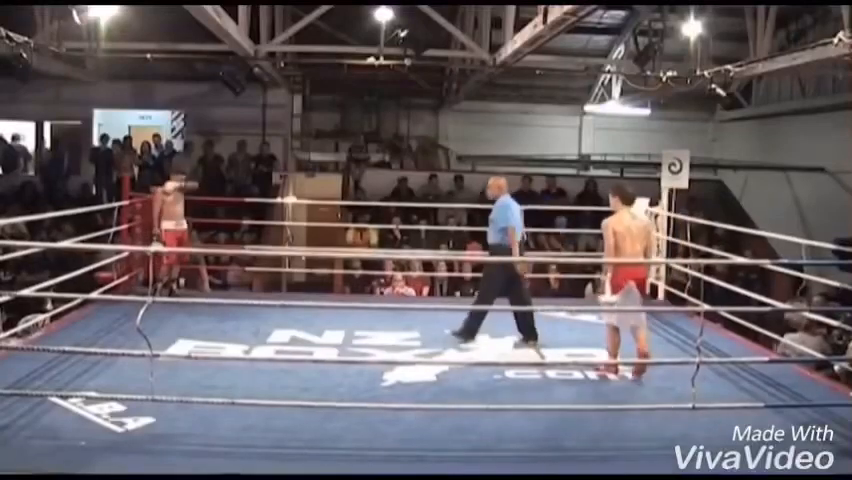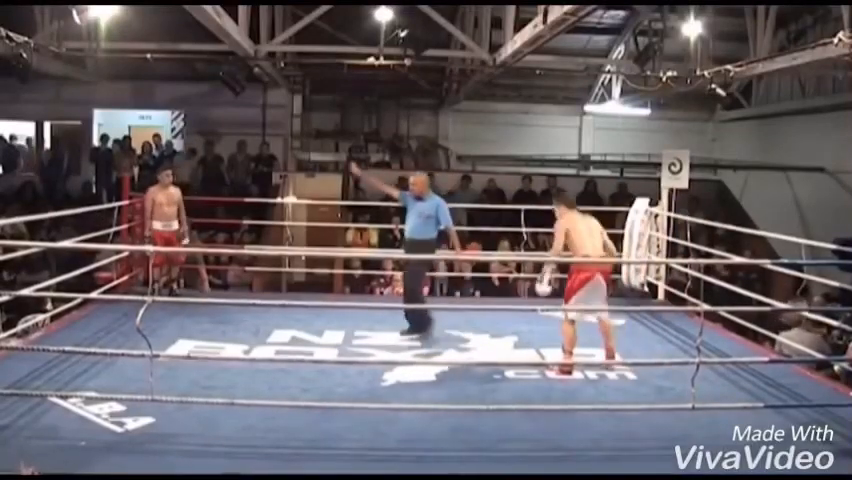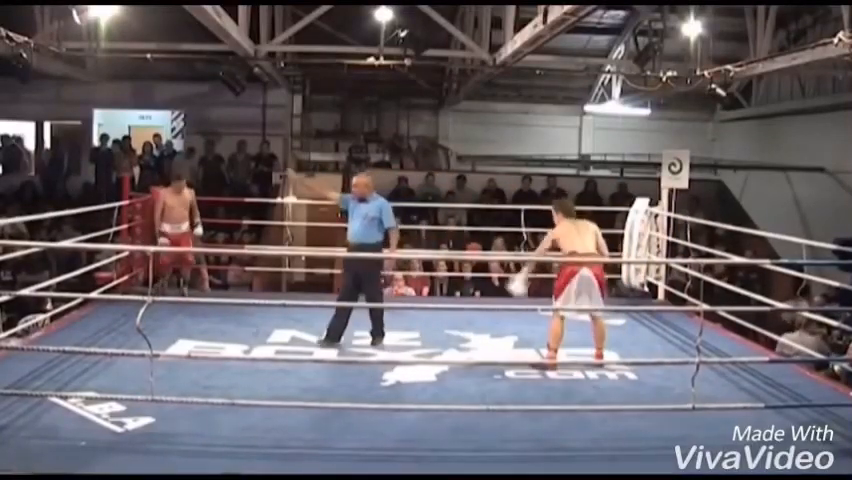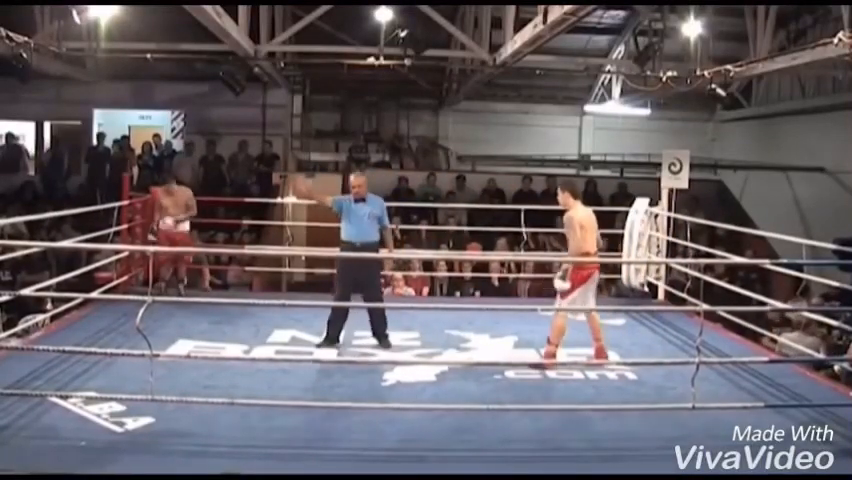
dt=1s
person 1, frame 1
left shoulder: (610, 222)
right shoulder: (644, 221)
left elbow: (609, 255)
right elbow: (649, 253)
left wrist: (606, 278)
left hip: (620, 273)
right hip: (639, 273)
left knee: (613, 321)
right knee: (637, 319)
left ankle: (612, 363)
right ankle: (643, 355)
person 1, frame 2
left shoulder: (562, 223)
right shoulder: (592, 220)
left elbow: (556, 250)
right elbow: (611, 250)
left wrist: (546, 271)
left hip: (582, 269)
right hip: (601, 266)
left knee: (570, 315)
right knee: (601, 312)
left ankle: (567, 362)
right ankle: (610, 354)
person 1, frame 3
left shoulder: (557, 230)
right shoulder: (591, 226)
left elbow: (539, 252)
right elbow: (605, 254)
left wrist: (523, 274)
left hip: (573, 266)
right hip: (595, 266)
left knee: (558, 313)
right knee: (596, 313)
left ankle: (551, 358)
right ankle: (599, 355)
person 1, frame 4
left shoulder: (571, 215)
right shoulder: (589, 213)
left elbow: (576, 247)
right elbow: (598, 242)
left wrist: (565, 268)
left hip: (580, 265)
right hip: (592, 264)
left knee: (561, 309)
right knee: (589, 308)
left ankle: (549, 355)
right ankle: (600, 350)
person 2, frame 1
left shoulder: (501, 205)
right shoulder: (513, 204)
left elbow: (511, 231)
left wrist: (515, 256)
left hip: (501, 253)
right hip: (512, 253)
left knee: (485, 295)
right knee: (519, 296)
left ankle: (468, 331)
right ankle: (530, 335)
person 2, frame 2
left shoulder: (437, 203)
right shoulder: (410, 198)
left elbow: (449, 228)
right elbow: (386, 189)
left wrist: (458, 250)
right wrist: (361, 175)
left hip: (424, 247)
right hip: (410, 246)
left knee: (413, 286)
right knee: (409, 287)
left ankle: (424, 322)
right ankle: (416, 325)
person 2, frame 3
left shoulder: (381, 204)
right shoulder: (352, 200)
left elbow: (393, 230)
right elbow: (327, 193)
left wrist: (391, 254)
right wrist: (300, 180)
left hip: (370, 252)
right hip: (353, 252)
left knee: (373, 296)
right knee: (345, 295)
left ankle: (378, 334)
right ankle: (333, 336)
person 2, frame 4
left shoulder: (378, 202)
right shoulder: (344, 201)
left elbow: (385, 228)
right elbow: (325, 200)
left wrist: (390, 251)
right wrist: (308, 192)
left hip: (370, 252)
right hip: (348, 251)
left knee: (374, 296)
right knee: (342, 296)
left ankle: (381, 335)
right ankle: (332, 337)
person 3, frame 1
left shoulder: (180, 188)
right shoulder: (161, 191)
left elbow: (195, 185)
right elbow: (155, 212)
left wrist: (180, 184)
right wrist: (156, 230)
left hip: (182, 227)
right hip: (168, 228)
left knee: (178, 259)
right knee: (168, 259)
left ankle: (172, 286)
right ankle: (159, 286)
person 3, frame 2
left shoulder: (176, 191)
right shoulder: (152, 192)
left elbow: (181, 209)
right elbow: (147, 214)
left wrist: (184, 227)
right wrist: (147, 232)
left hip: (174, 228)
right hip: (158, 229)
left knee: (177, 259)
right knee: (157, 260)
left ankle: (173, 286)
right ankle: (156, 288)
person 3, frame 3
left shoulder: (190, 193)
right shoulder: (163, 194)
left elbow: (194, 209)
right elbow: (157, 214)
left wrist: (197, 221)
right wrist: (159, 231)
left hip: (184, 230)
right hip: (167, 230)
left knee: (187, 260)
right knee: (166, 261)
left ankle: (184, 286)
right ankle: (165, 281)
person 3, frame 4
left shoulder: (186, 193)
right shoulder: (159, 194)
left elbow: (193, 211)
right elbow: (158, 212)
left wrist: (179, 218)
right wrist: (154, 227)
left hip: (181, 229)
right hip: (165, 229)
left knee: (182, 258)
right knee: (165, 258)
left ankle: (181, 286)
right ankle: (162, 286)
